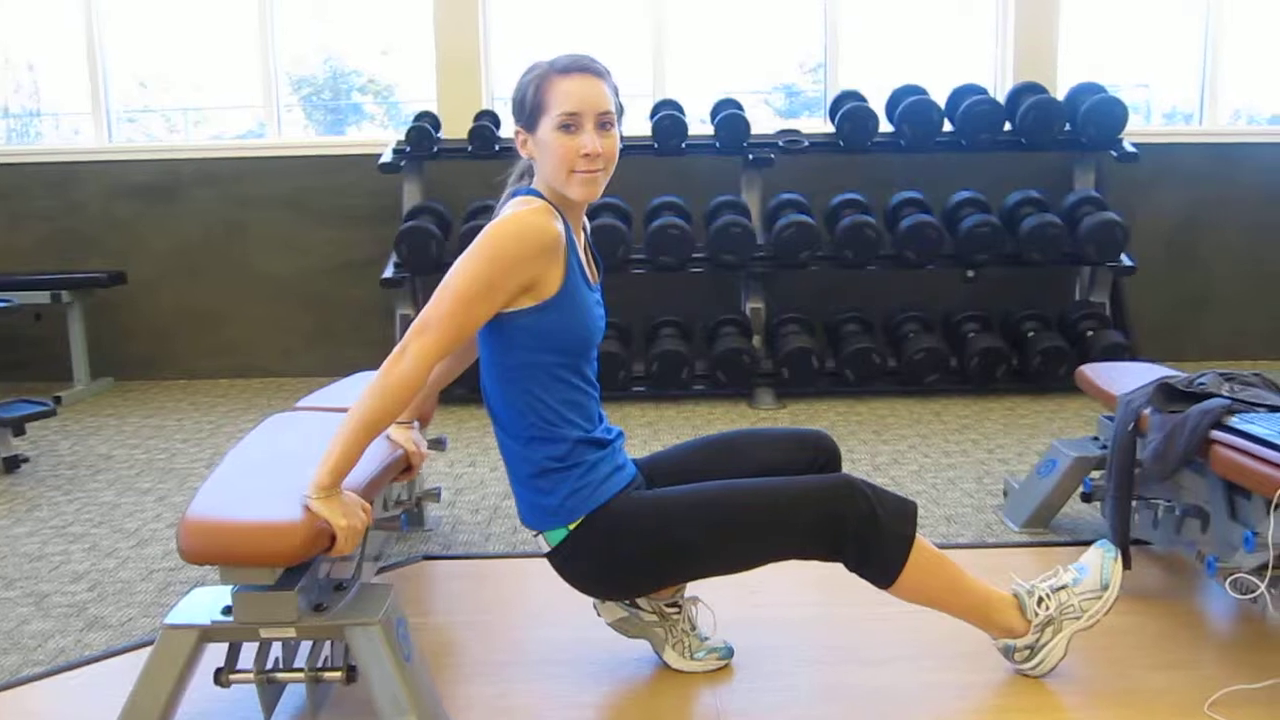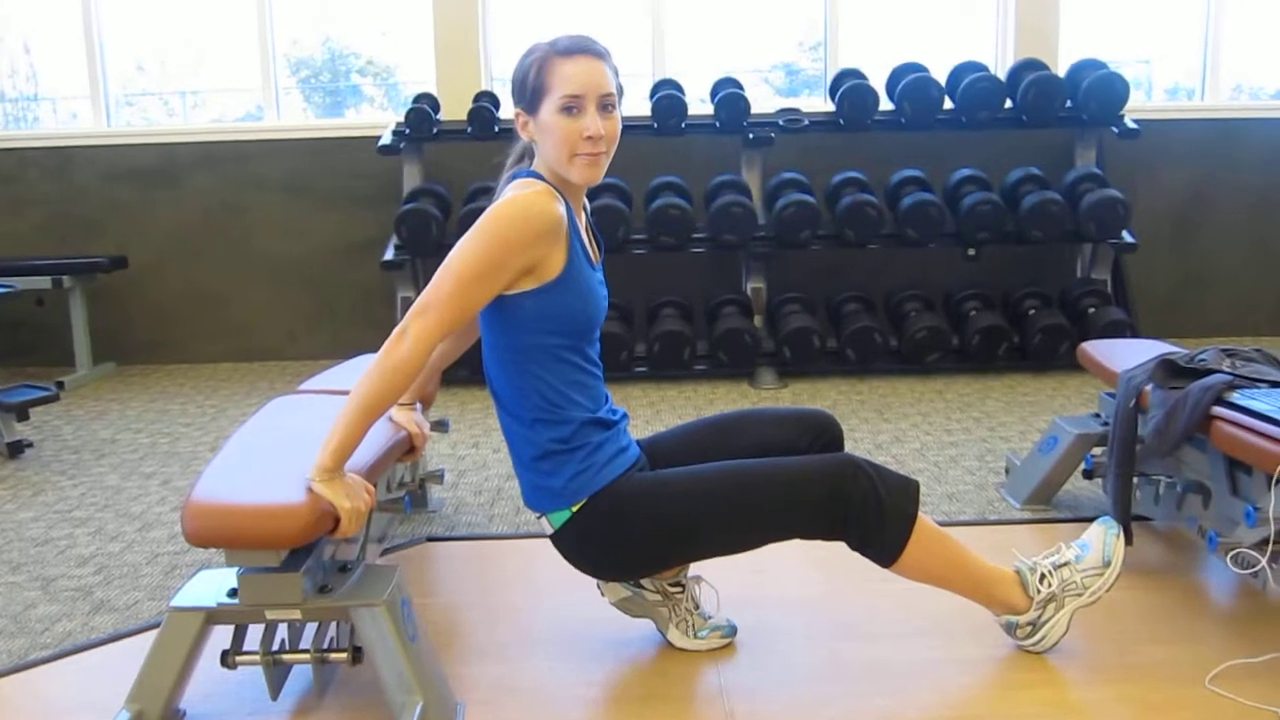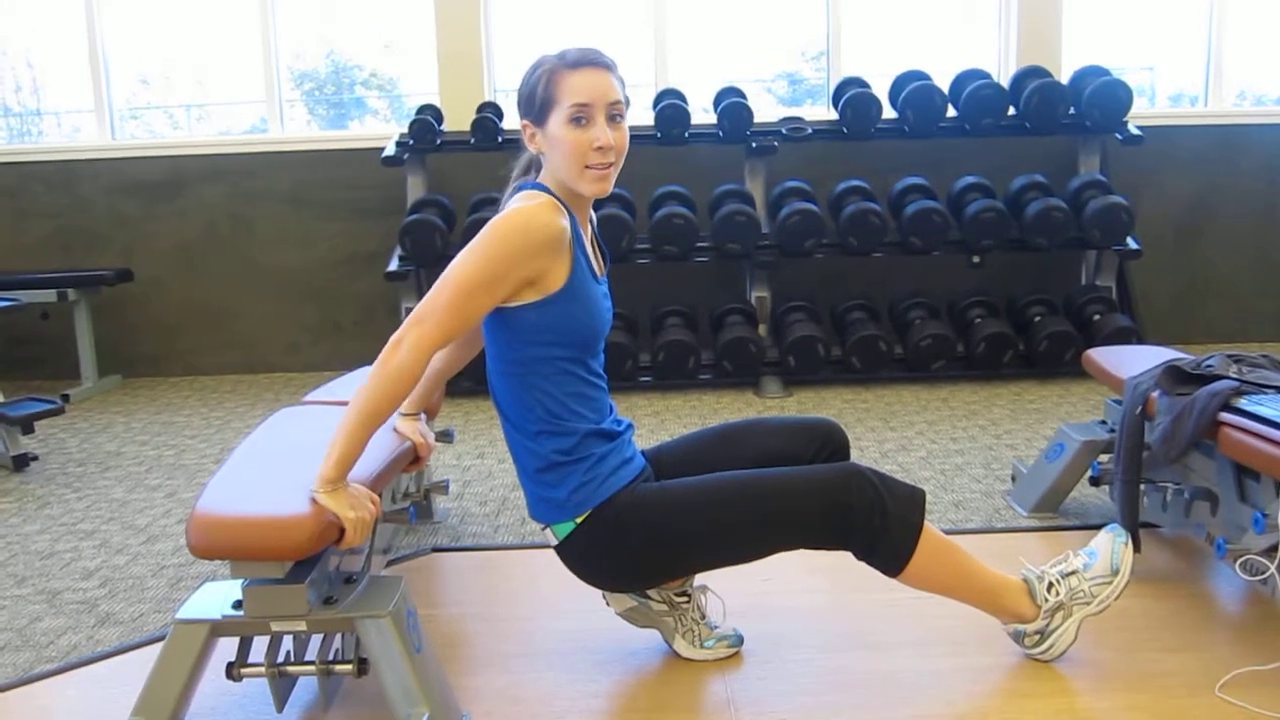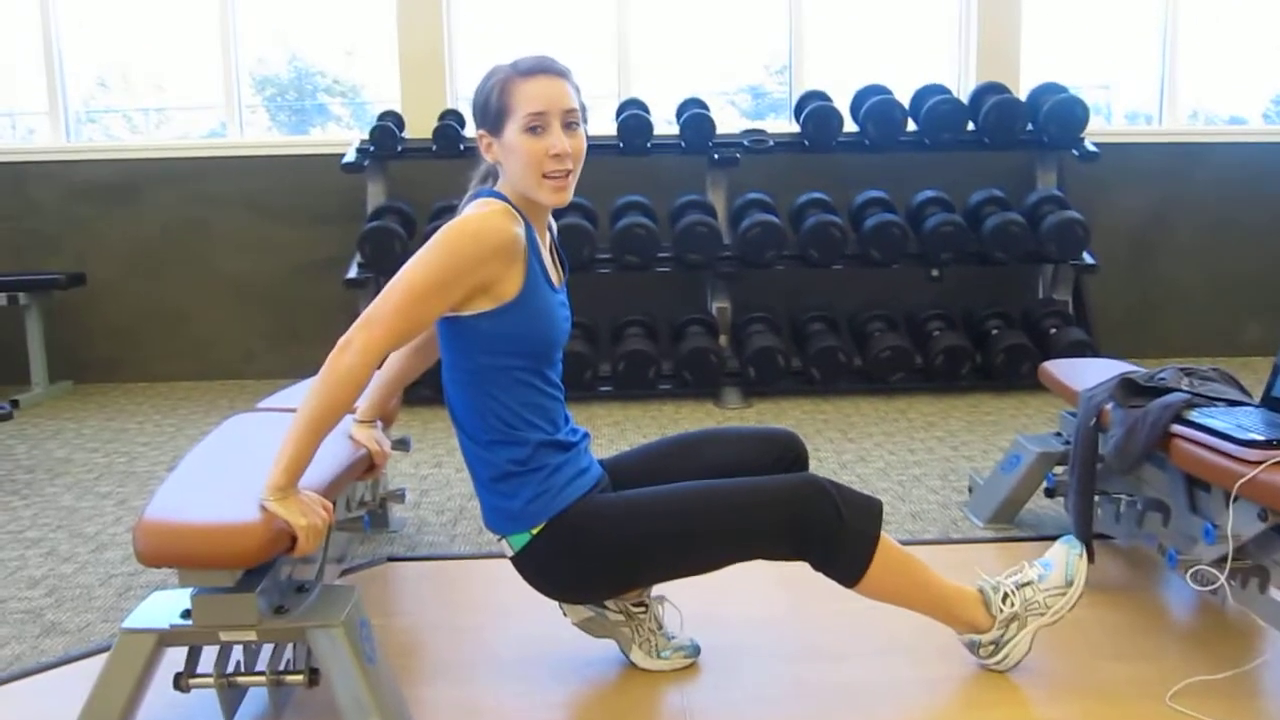
dt=1s
person 1, frame 1
left shoulder: (566, 224)
right shoulder: (529, 227)
left elbow: (468, 335)
right elbow: (419, 348)
left wrist: (411, 419)
right wrist: (326, 489)
left hip: (612, 486)
right hip: (591, 526)
left knee: (812, 453)
right knee: (843, 507)
left ankle: (654, 597)
right ankle: (1021, 622)
person 1, frame 2
left shoulder: (565, 204)
right shoulder: (530, 210)
left elbow: (467, 315)
right elbow: (418, 330)
left wrist: (413, 402)
right wrist: (329, 472)
left hip: (615, 467)
right hip: (594, 509)
left knee: (814, 433)
right knee: (847, 489)
left ankle: (658, 578)
right ankle: (1023, 599)
person 1, frame 3
left shoulder: (570, 215)
right shoulder: (534, 222)
left elbow: (468, 324)
right elbow: (415, 339)
left wrist: (415, 412)
right wrist: (332, 483)
left hip: (621, 477)
right hip: (601, 519)
left knee: (819, 443)
right knee: (852, 497)
left ankle: (662, 585)
right ankle: (1031, 607)
person 1, frame 4
left shoulder: (533, 225)
right shoulder: (488, 228)
left elbow: (435, 327)
right elbow: (361, 343)
left wrist: (371, 419)
right wrist: (283, 490)
left hip: (578, 487)
right hip: (555, 530)
left knee: (778, 453)
right knee: (807, 506)
left ankle: (620, 596)
right ankle: (986, 618)
